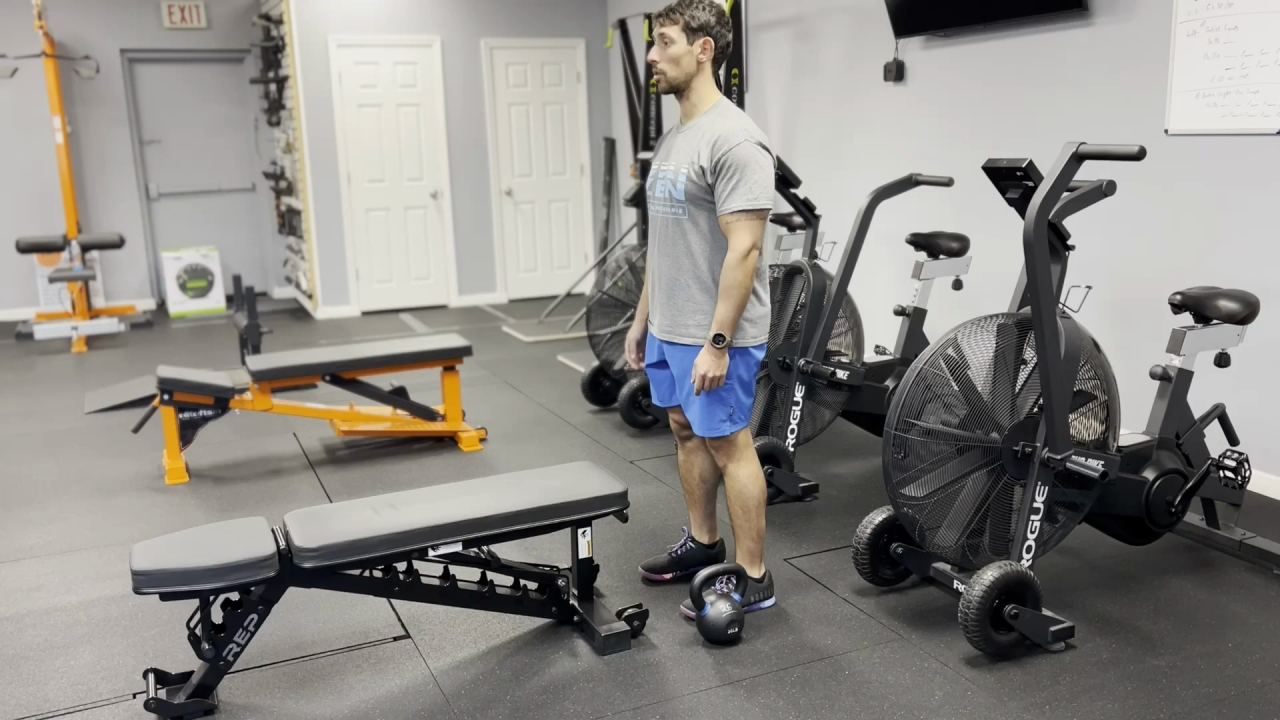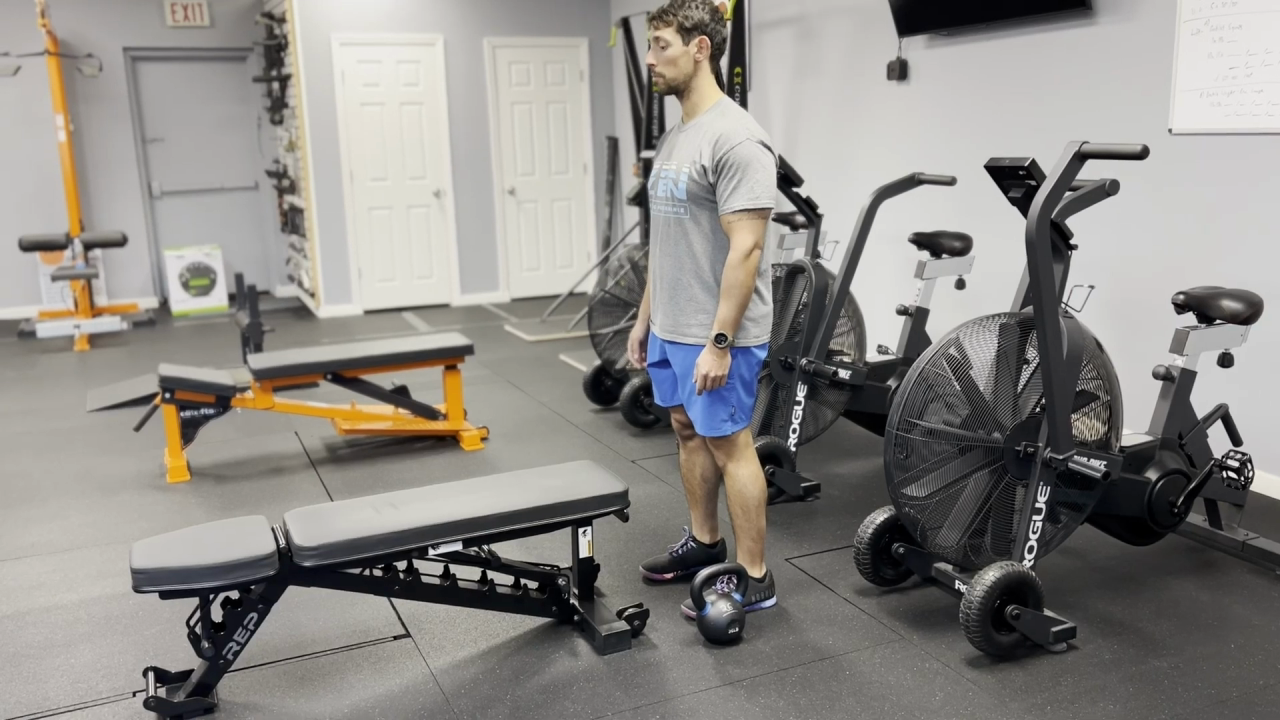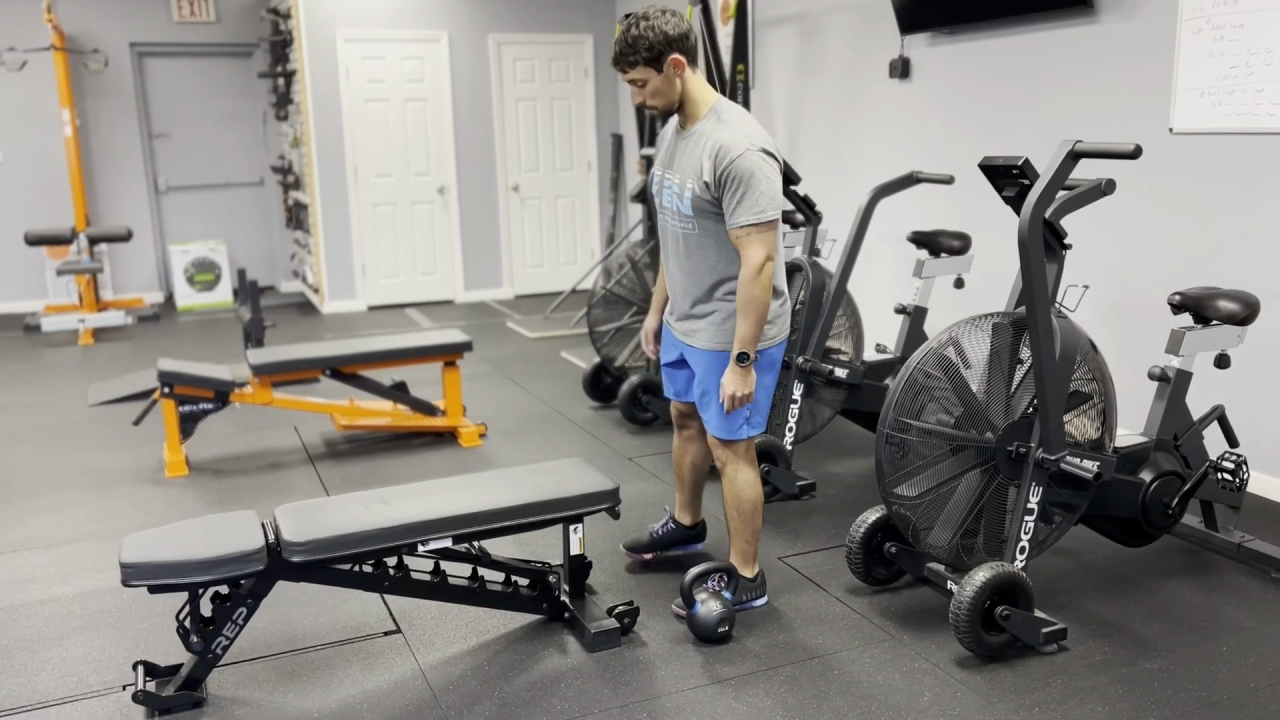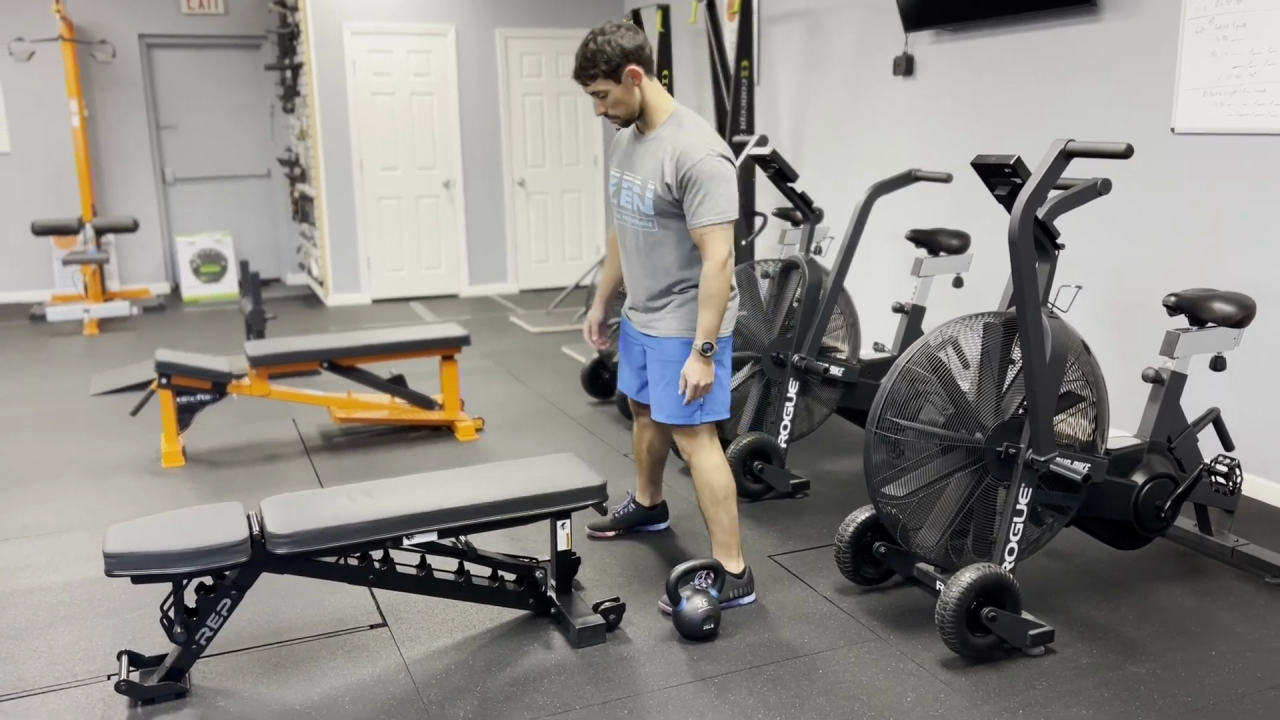
dt=0.7s
person 1, frame 1
left shoulder: (734, 140)
right shoulder: (673, 137)
left elbow: (743, 250)
left wrist: (718, 342)
right wrist: (643, 316)
left hip: (713, 335)
right hip: (670, 328)
left knee: (727, 445)
right knee: (687, 432)
left ankle: (753, 579)
right ankle: (702, 542)
person 1, frame 2
left shoulder: (735, 139)
right shoulder: (675, 136)
left elbow: (745, 248)
left wrist: (719, 341)
right wrist: (646, 316)
left hip: (713, 334)
right hip: (671, 327)
left knee: (726, 445)
right knee: (688, 433)
left ankle: (753, 578)
right ankle: (703, 541)
person 1, frame 3
left shoulder: (738, 149)
right shoulder: (672, 132)
left elbow: (758, 261)
left wrist: (742, 360)
right wrist: (657, 309)
left hip: (730, 331)
right hip: (686, 322)
left knee: (728, 447)
right knee: (685, 418)
left ankle: (745, 578)
right ankle: (685, 524)
person 1, frame 4
left shoulder: (696, 152)
right shoulder: (626, 138)
left elbow: (718, 257)
left wrist: (704, 350)
right wrist: (601, 301)
left hip: (684, 321)
right hip: (641, 313)
left knee: (693, 436)
right knee: (645, 411)
left ankle: (732, 572)
right ankle: (647, 504)
